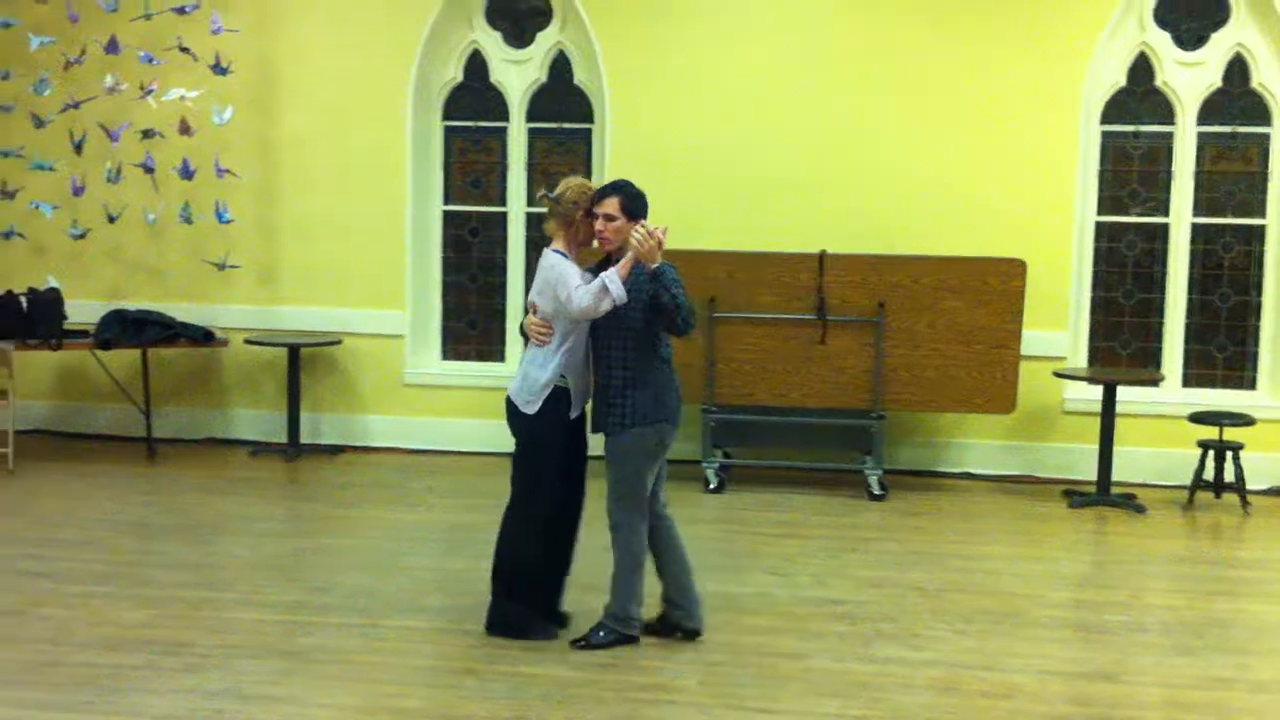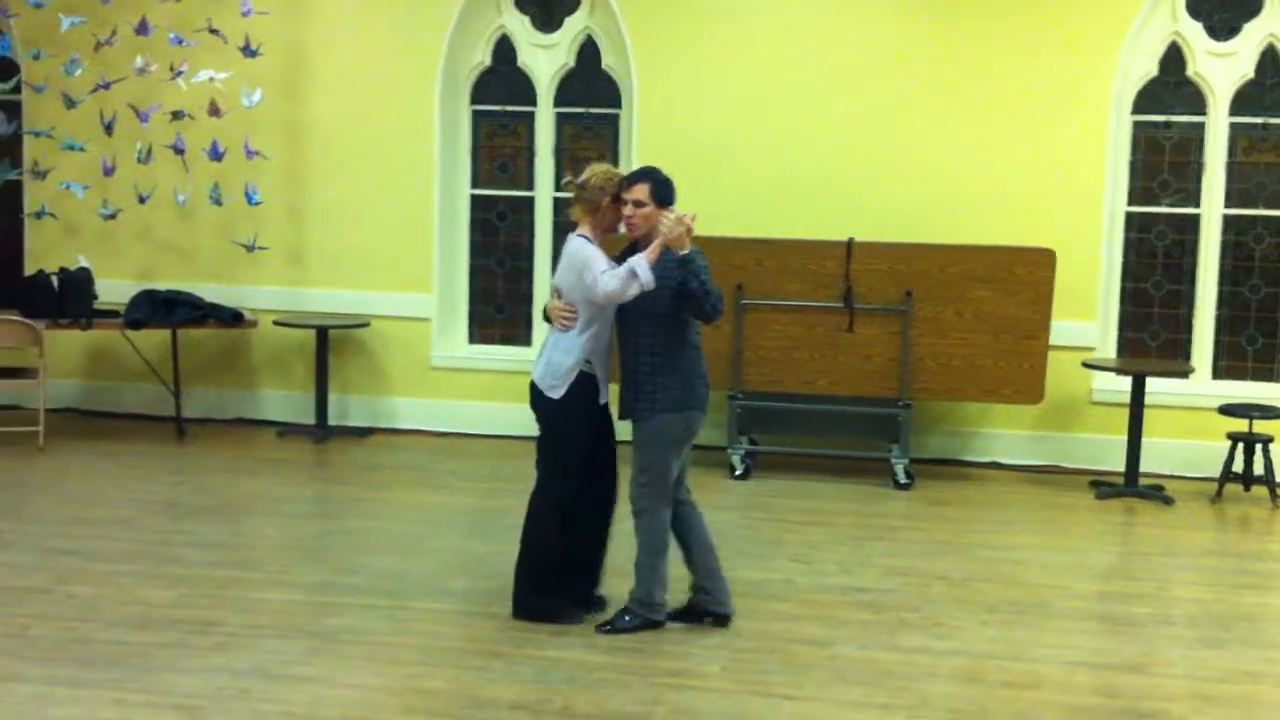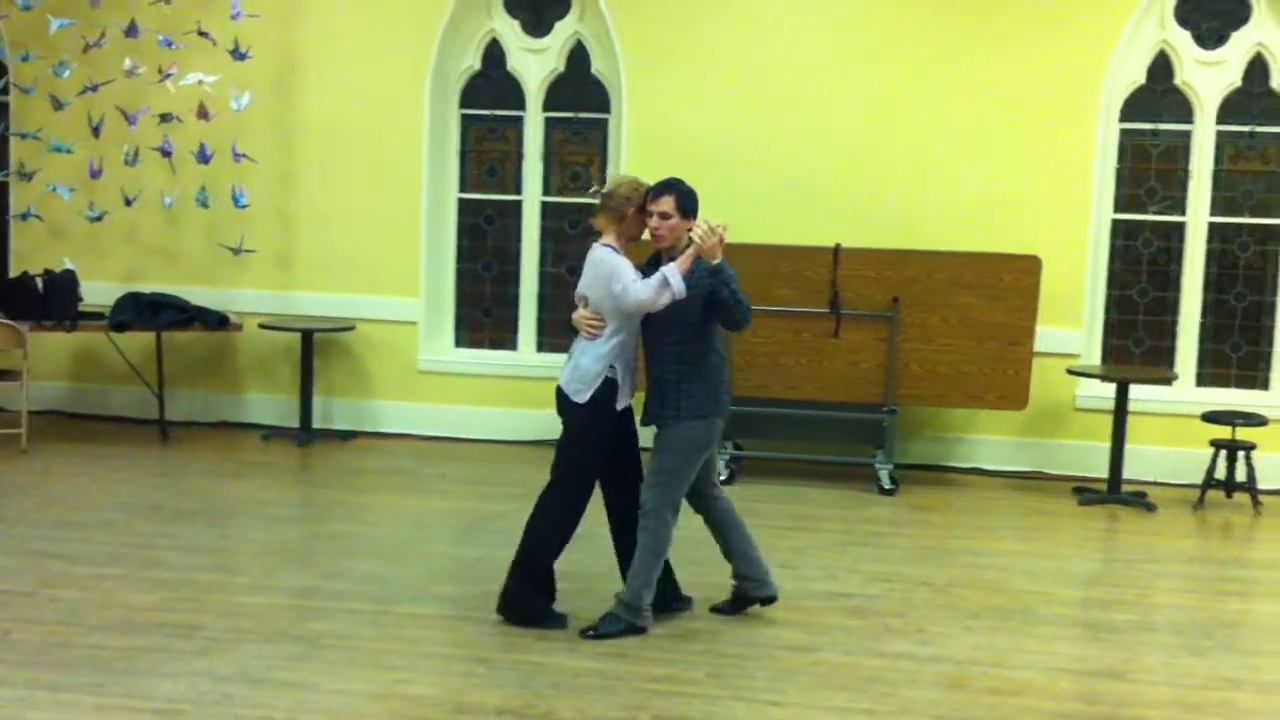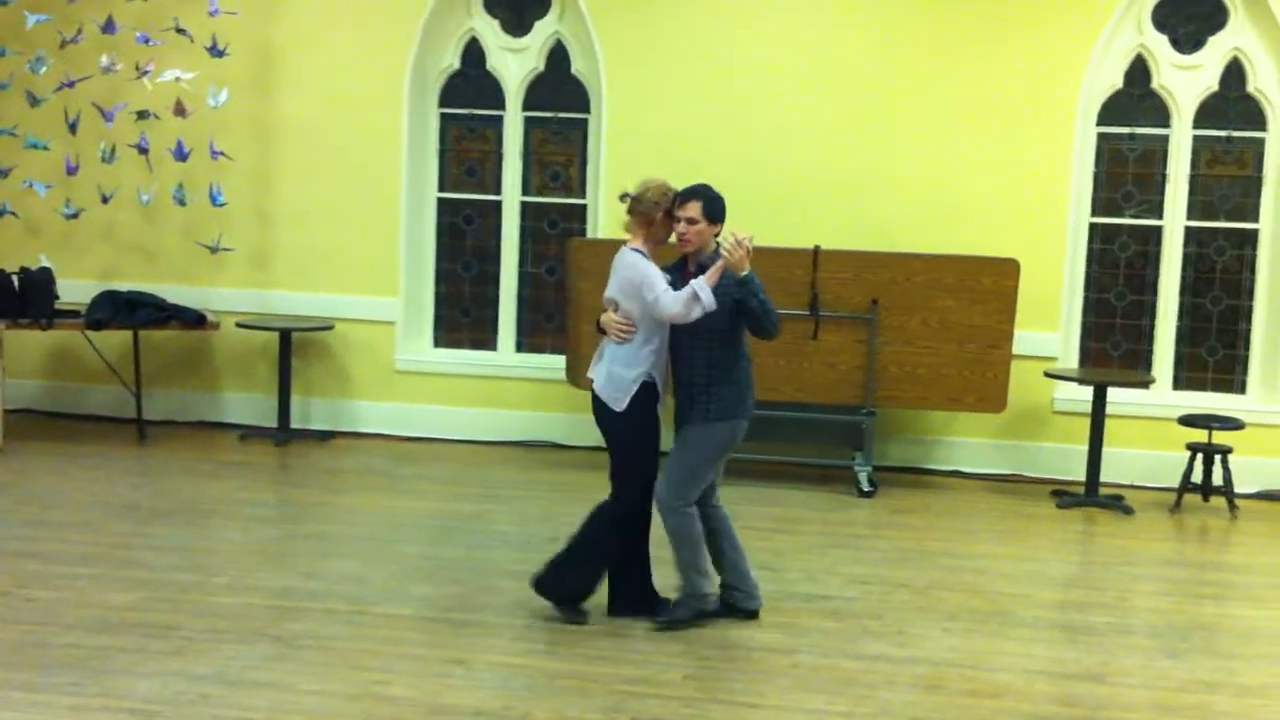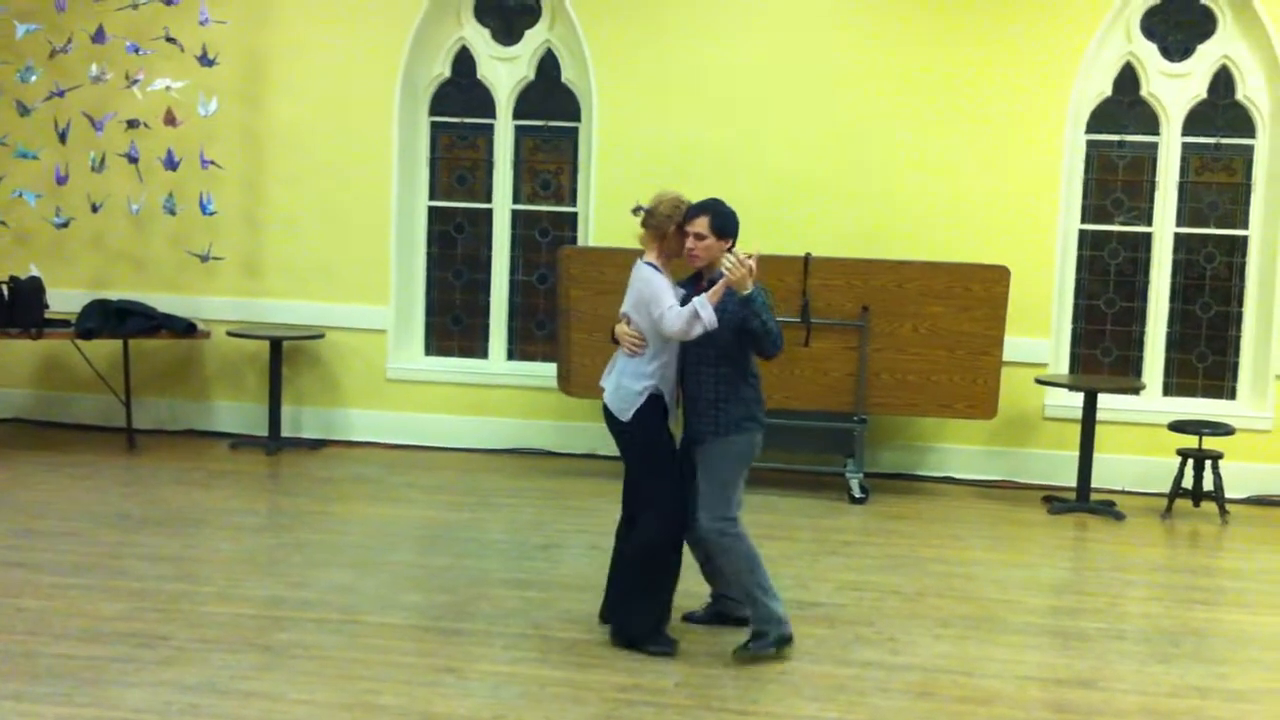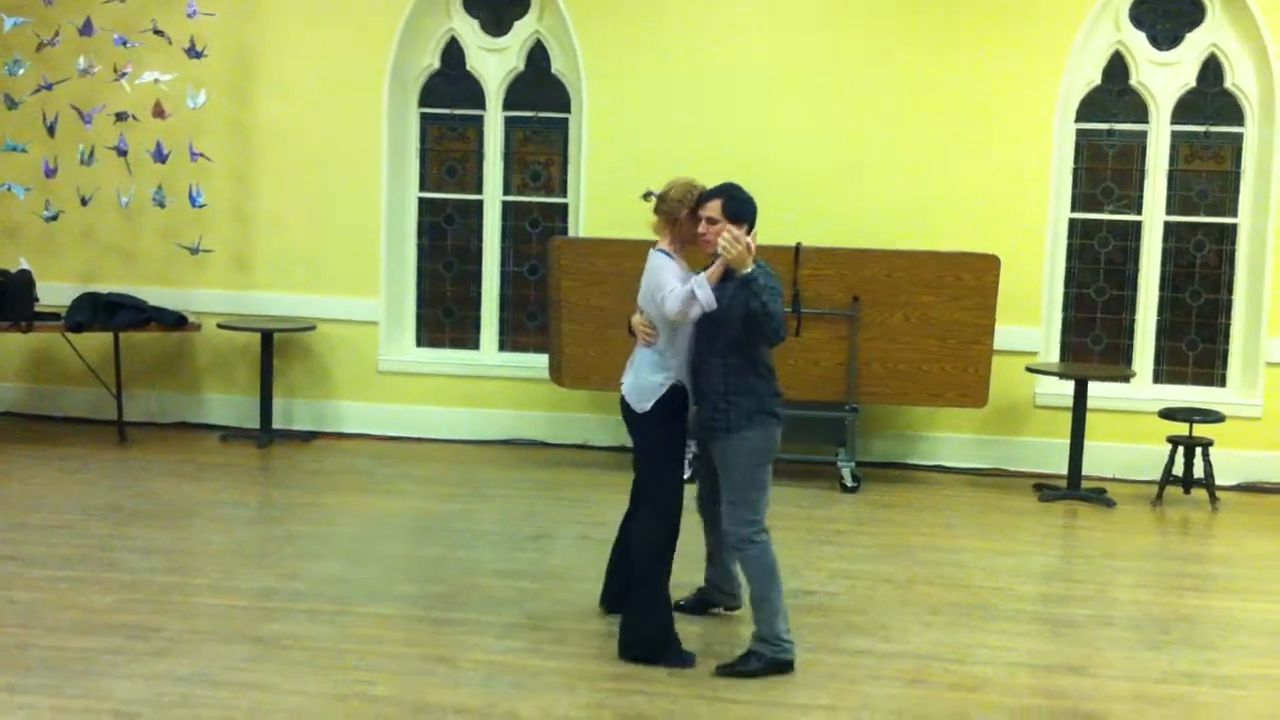
dt=0.4s
person 1, frame 1
left shoulder: (654, 275)
right shoulder: (596, 275)
left elbow: (683, 324)
left wrist: (654, 265)
right wrist: (532, 323)
left hip: (645, 412)
right hip: (624, 412)
left knee: (627, 516)
right knee: (651, 512)
left ankle: (623, 621)
right ankle: (683, 612)
person 1, frame 2
left shoulder: (681, 261)
right shoulder: (623, 263)
left elbow: (710, 310)
right elbow: (587, 304)
left wrist: (683, 252)
right wrist: (555, 307)
left hip: (673, 399)
right hip: (648, 398)
left knee: (650, 499)
right knee: (675, 497)
left ankle: (648, 606)
right ankle: (711, 596)
person 1, frame 3
left shoulder: (706, 272)
right shoulder: (646, 272)
left elbow: (738, 320)
right elbow: (610, 311)
left wrist: (715, 262)
right wrist: (580, 315)
left hip: (695, 405)
right hip: (676, 404)
left knee: (656, 504)
right knee: (705, 494)
left ankle: (632, 610)
right ankle: (755, 582)
person 1, frame 4
left shoulder: (731, 277)
right shoulder: (670, 277)
left elbow: (767, 329)
right elbow: (631, 311)
left wrist: (743, 274)
right wrist: (608, 318)
left hip: (721, 409)
right hip: (693, 407)
left knee: (673, 497)
right knee: (701, 501)
left ankle: (697, 597)
right ankle: (741, 595)
person 1, frame 5
left shoulder: (744, 294)
right shoulder: (684, 290)
left elbow: (771, 348)
right elbow: (650, 327)
left wrist: (747, 292)
right wrist: (622, 330)
left hip: (733, 425)
right hip: (698, 424)
left knee: (718, 521)
right knee: (687, 515)
left ankle: (771, 622)
right ankle: (730, 602)
person 1, frame 6
left shoulder: (757, 278)
left elbow: (774, 332)
left wrist: (745, 270)
right wrist: (640, 320)
left hip: (749, 422)
right hip: (715, 418)
left knee: (746, 530)
right knee: (711, 507)
left ankle: (774, 646)
right ankle: (720, 589)
person 2, frame 1
left shoulder: (564, 264)
right shoulder: (558, 266)
right elbow: (583, 306)
right wrist: (631, 259)
left hip: (563, 402)
right hip: (541, 403)
left knee: (563, 503)
right knee: (531, 505)
left ankle: (538, 603)
right ankle: (510, 613)
person 2, frame 2
left shoulder: (586, 249)
right shoulder: (583, 252)
right elbow: (611, 290)
right wrist: (661, 244)
left hip: (583, 385)
right hip: (565, 387)
left knee: (597, 486)
right knee: (558, 489)
left ankle: (574, 588)
right ankle: (536, 597)
person 2, frame 3
left shoulder: (608, 257)
right shoulder: (609, 261)
right elbow: (644, 298)
right wrist: (692, 255)
left hip: (607, 392)
right hip: (591, 394)
left knee: (627, 492)
right knee: (567, 494)
left ankle: (652, 590)
right ankle: (524, 599)
person 2, frame 4
left shoulder: (632, 259)
right shoulder: (638, 267)
right elbow: (674, 309)
right wrist: (721, 267)
left hip: (626, 391)
right hip: (627, 394)
left knee: (637, 494)
right knee: (629, 496)
left ankle: (632, 593)
right ankle: (564, 580)
person 2, frame 5
left shoulder: (651, 273)
right shoulder: (651, 278)
right elbow: (677, 325)
right wrist: (724, 285)
left hip: (639, 402)
right hip: (637, 405)
left knee: (644, 506)
right knee: (667, 508)
left ankle: (626, 609)
right ankle: (638, 622)
person 2, frame 6
left shoulder: (670, 263)
right shoulder: (663, 265)
right elbow: (679, 308)
right wrist: (722, 265)
left hip: (658, 397)
right hip: (656, 399)
left knee: (650, 500)
right knee: (660, 511)
left ankle: (621, 592)
right ankle: (647, 636)
